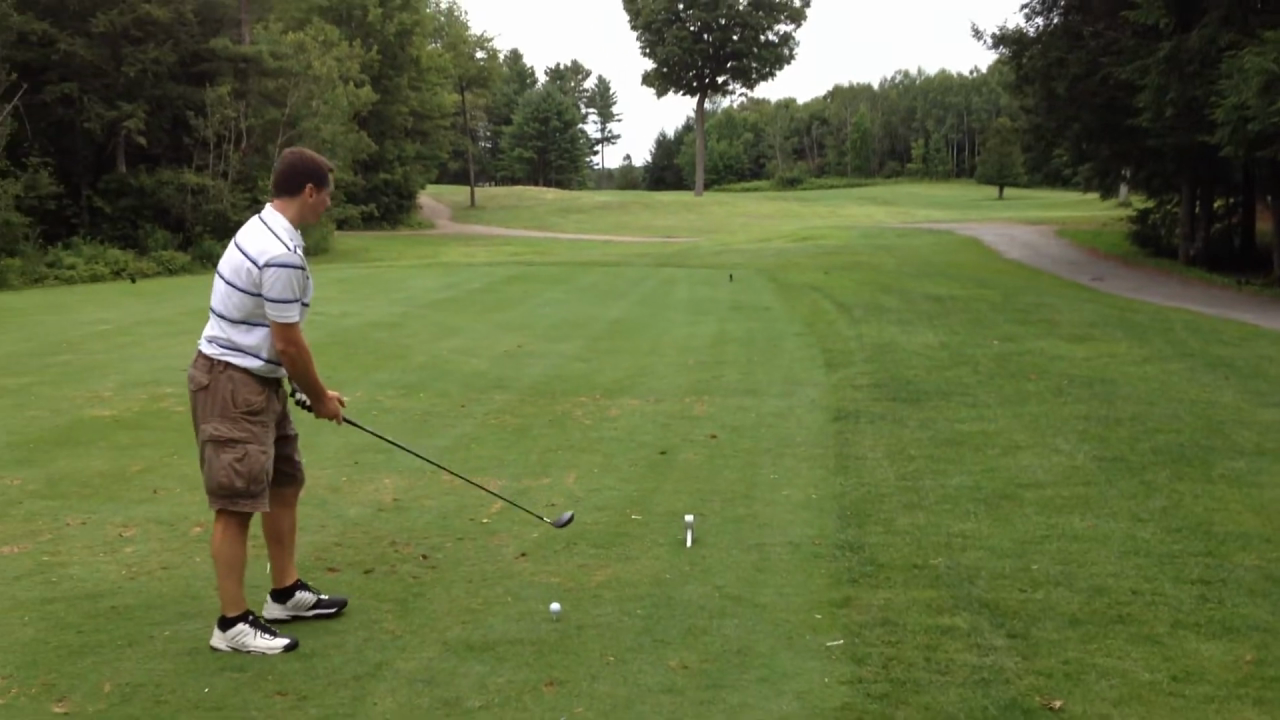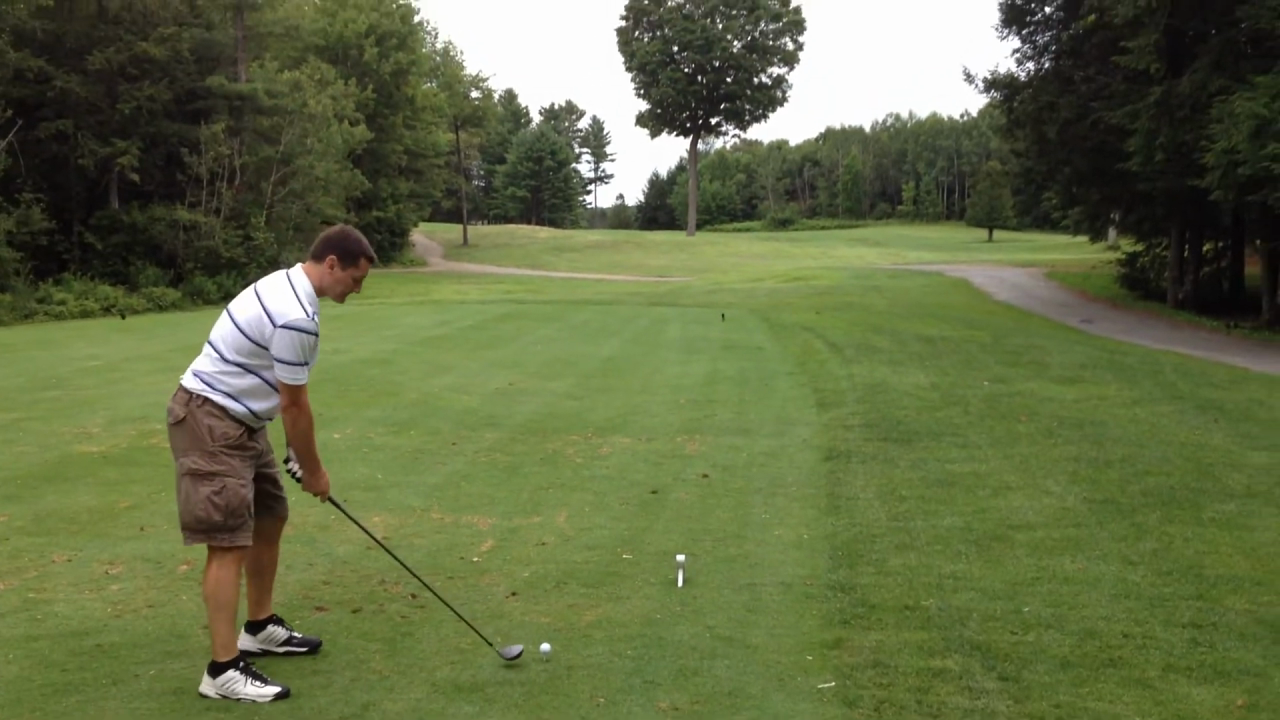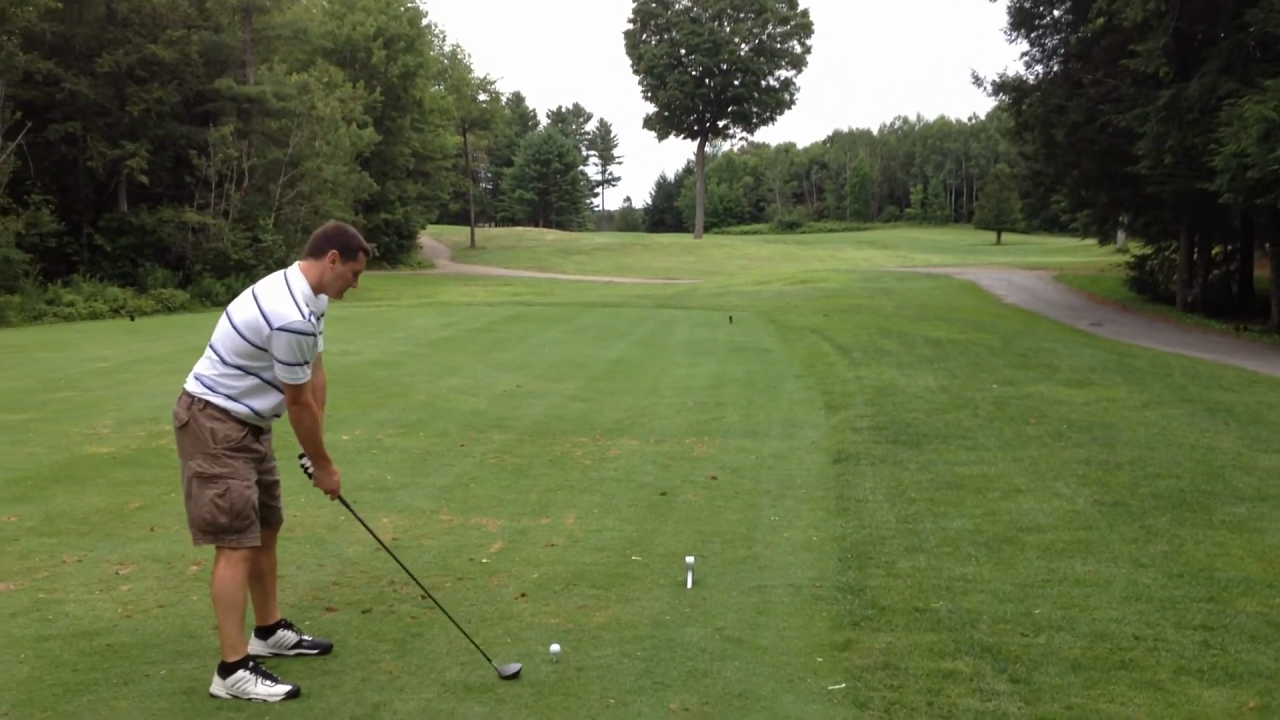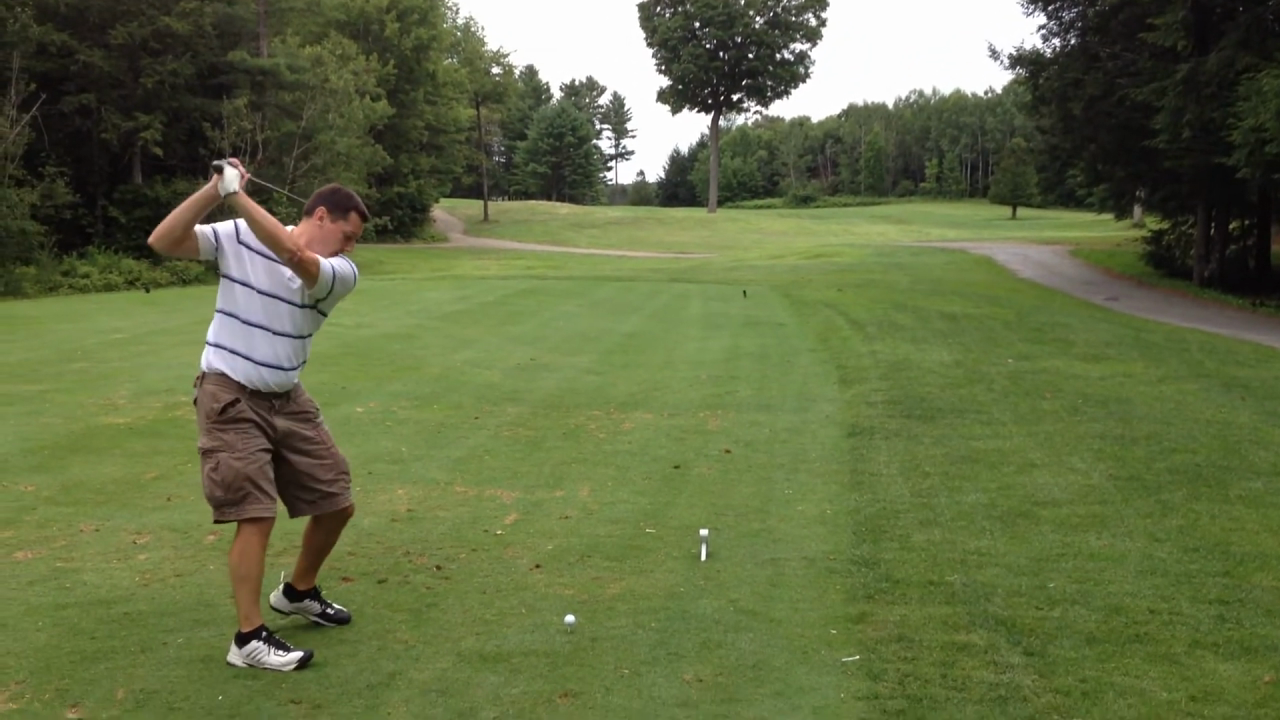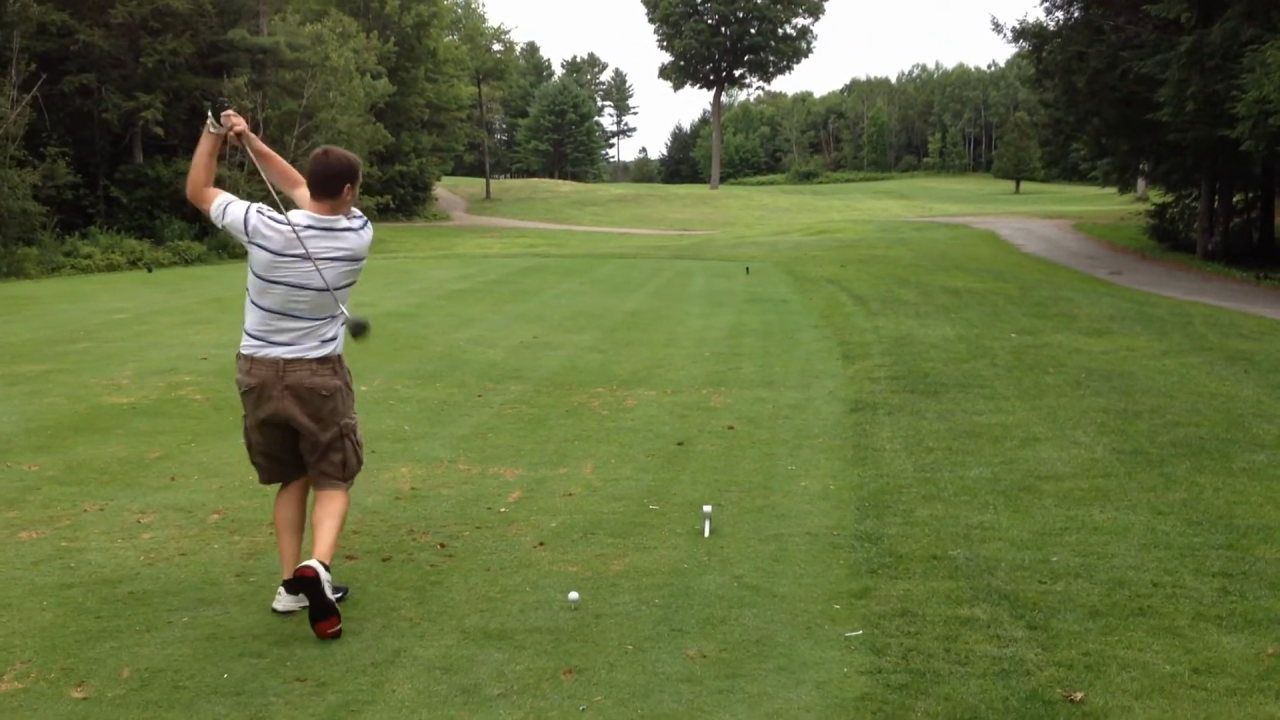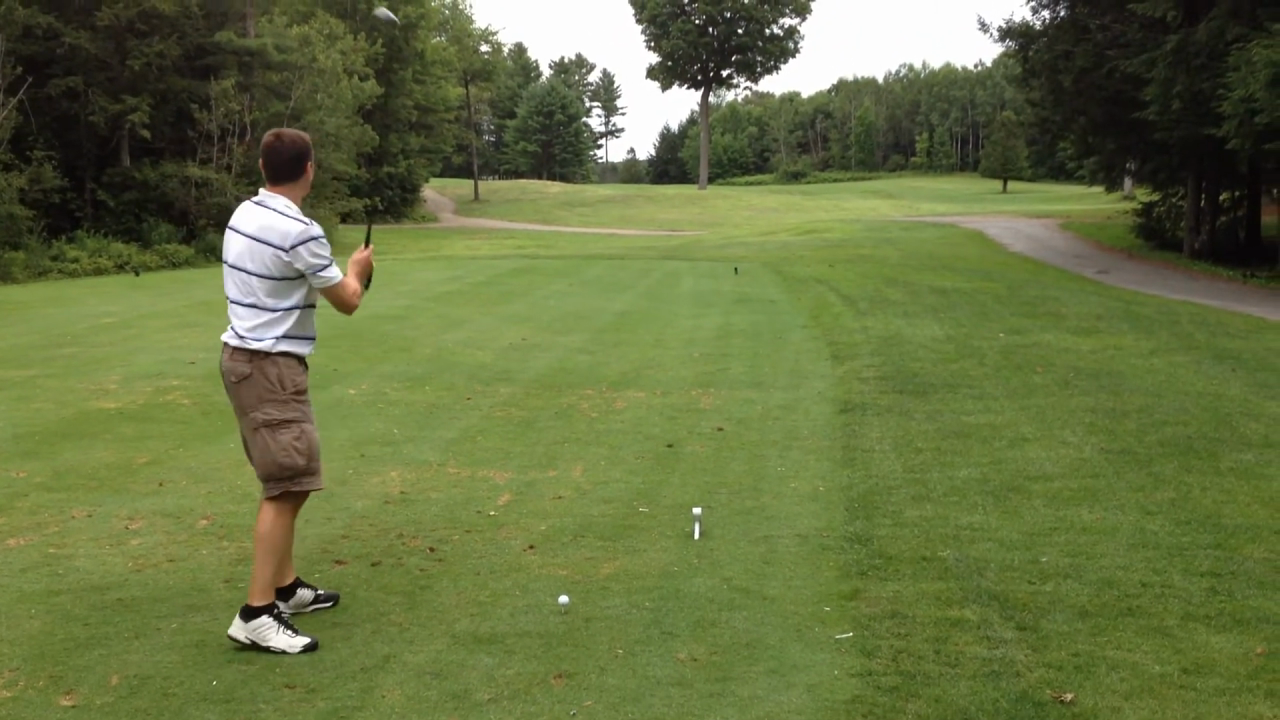
dt=0.7s
person 1, frame 1
left shoulder: (267, 230)
right shoulder: (281, 255)
right elbow: (288, 345)
left wrist: (313, 390)
right wrist: (320, 398)
left hip: (255, 380)
right hip: (233, 382)
left knee: (283, 485)
right knee: (238, 502)
left ankle: (285, 593)
right ankle: (232, 623)
person 1, frame 2
left shoulder: (292, 284)
right shoulder: (295, 318)
left elbow: (291, 395)
right elbow: (294, 405)
left wrist: (303, 456)
right wrist: (313, 469)
left hip: (236, 419)
right hip: (210, 419)
left knee: (268, 518)
right knee: (230, 542)
left ankle: (260, 626)
right ankle: (223, 669)
person 1, frame 3
left shoulder: (303, 292)
right shoulder: (291, 317)
left elbow: (315, 376)
right elbow: (298, 403)
left wrist: (316, 451)
right wrist: (324, 465)
left hip: (243, 422)
right hip: (214, 422)
left knee: (264, 529)
right knee: (237, 542)
left ankle: (270, 631)
right ankle: (233, 668)
person 1, frame 4
left shoulder: (341, 273)
right shoulder: (238, 237)
left elbow: (295, 257)
right elbow: (162, 242)
left wrist: (239, 198)
right wrist: (213, 190)
left hip: (287, 401)
right hip: (229, 397)
left knee: (336, 505)
right knee: (256, 515)
left ankle: (298, 592)
right ankle: (248, 638)
person 1, frame 5
left shoulder: (266, 228)
right shoulder: (358, 232)
left elbow: (198, 192)
right elbow: (302, 192)
left wrist: (213, 131)
right wrist: (251, 141)
left hip: (260, 373)
right hip: (319, 375)
left knee: (291, 477)
right knee: (333, 479)
left ankle: (293, 583)
right ankle: (317, 566)
person 1, frame 6
left shoulder: (247, 213)
right shoulder: (300, 232)
right elbow: (345, 301)
left wrist: (340, 273)
right wrist: (359, 268)
left hip: (253, 360)
right hip: (270, 368)
left knee: (285, 482)
right knee: (288, 486)
left ankle: (283, 588)
right ankle: (255, 614)
